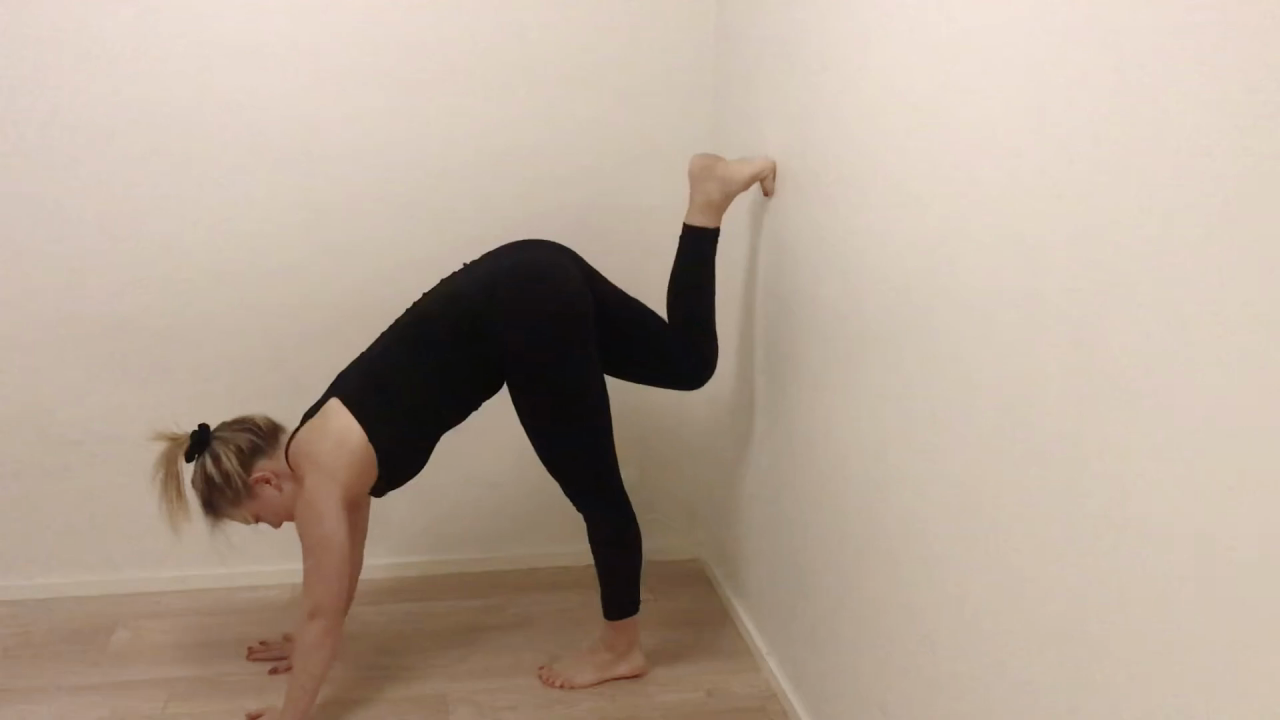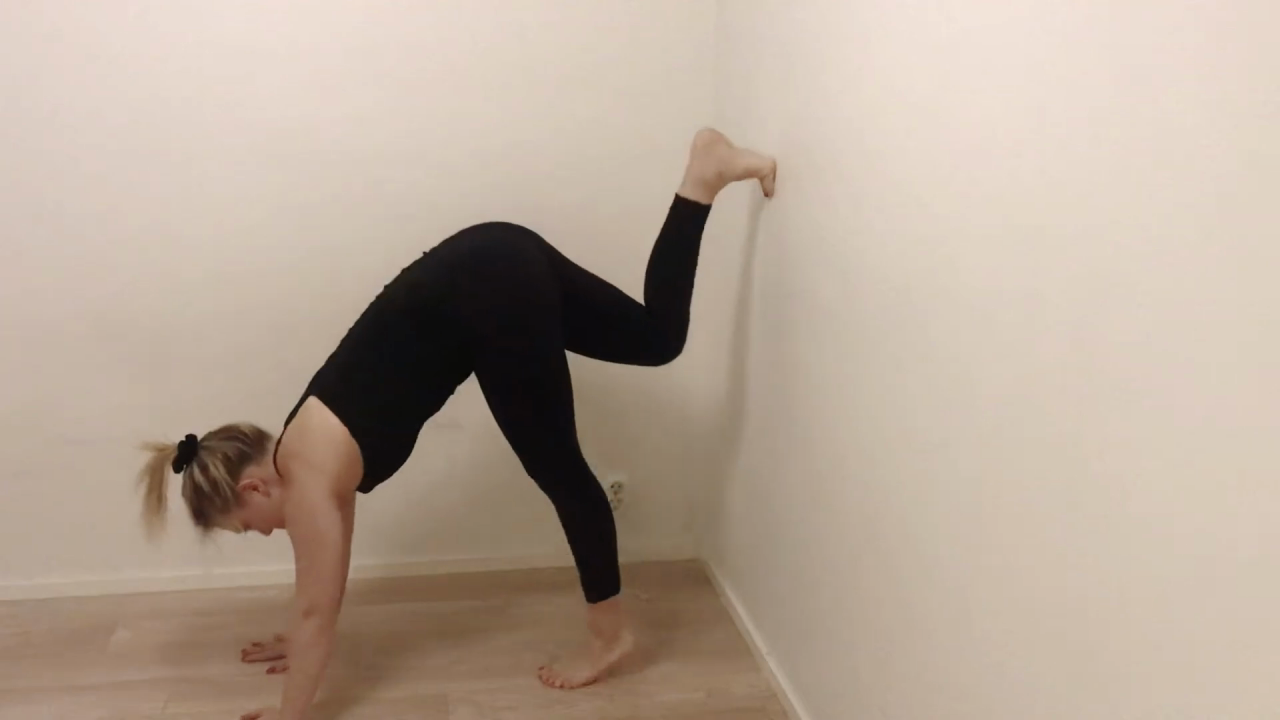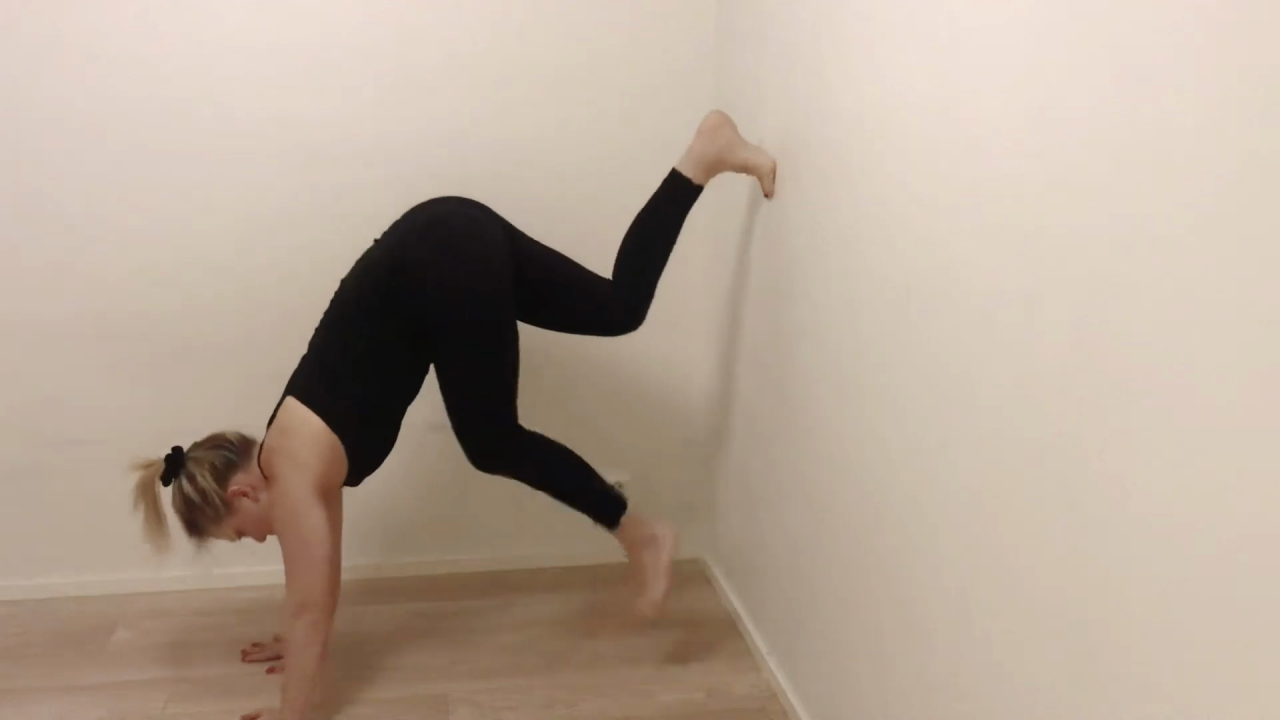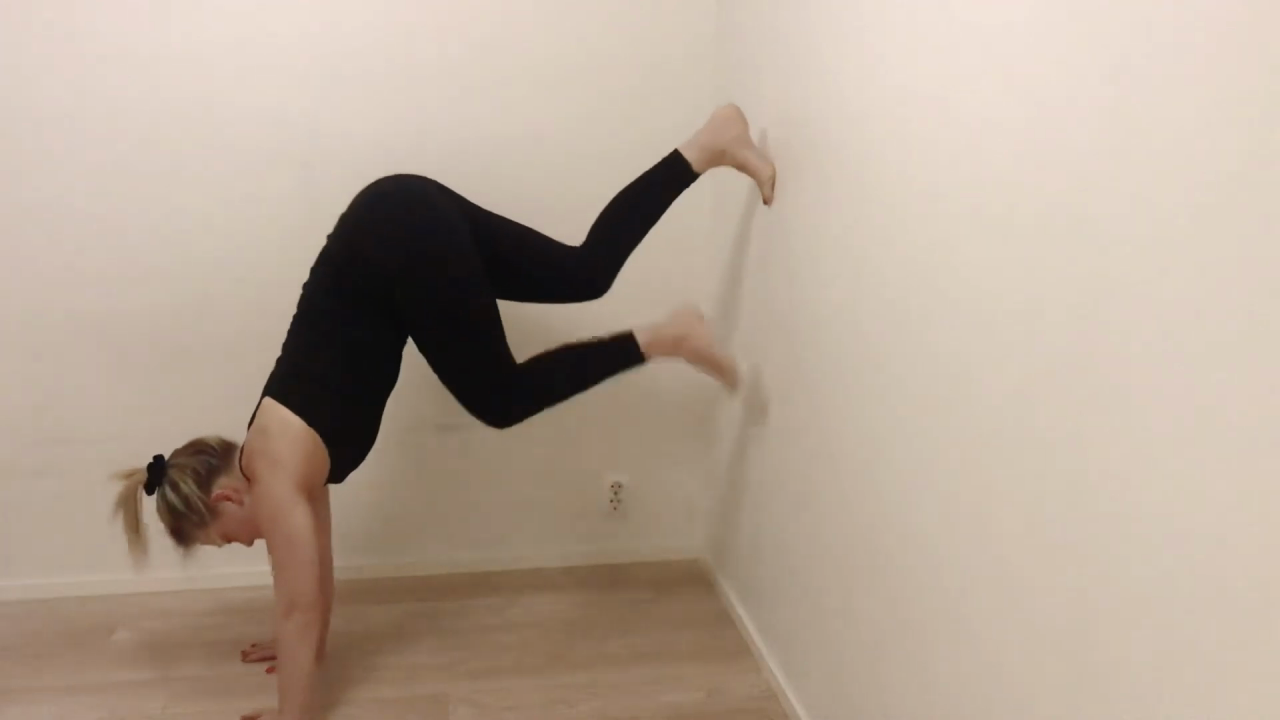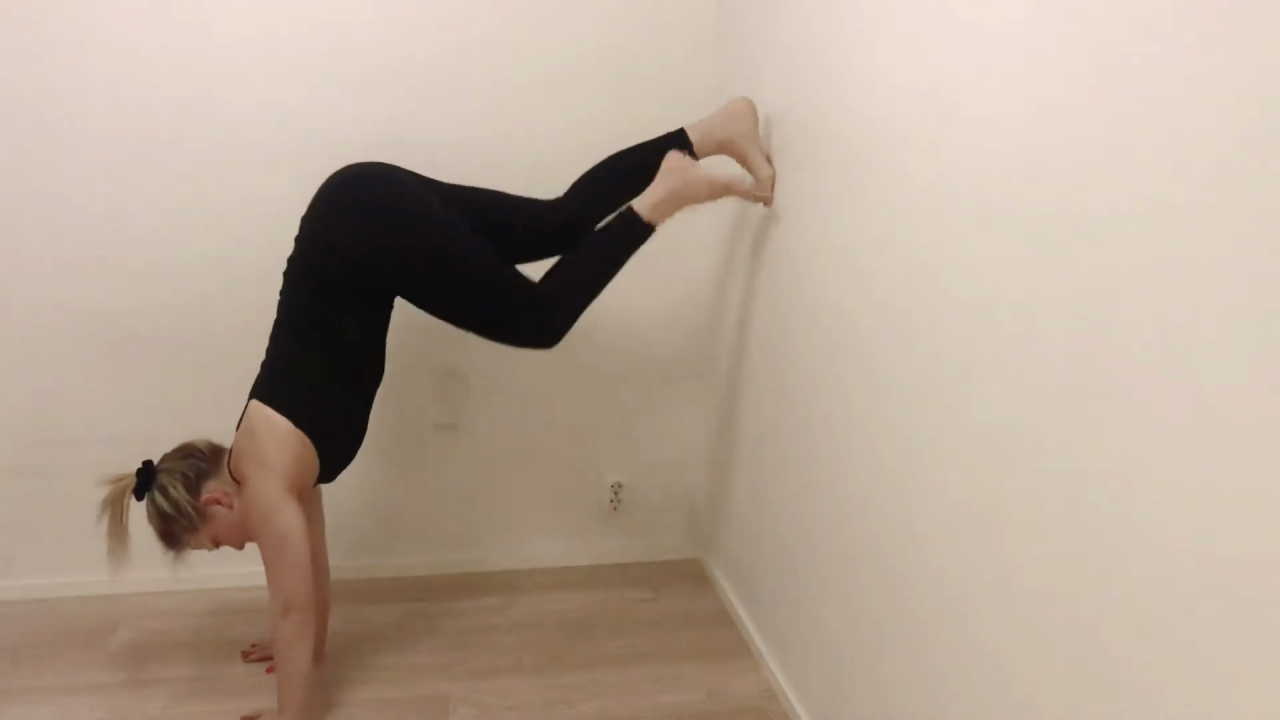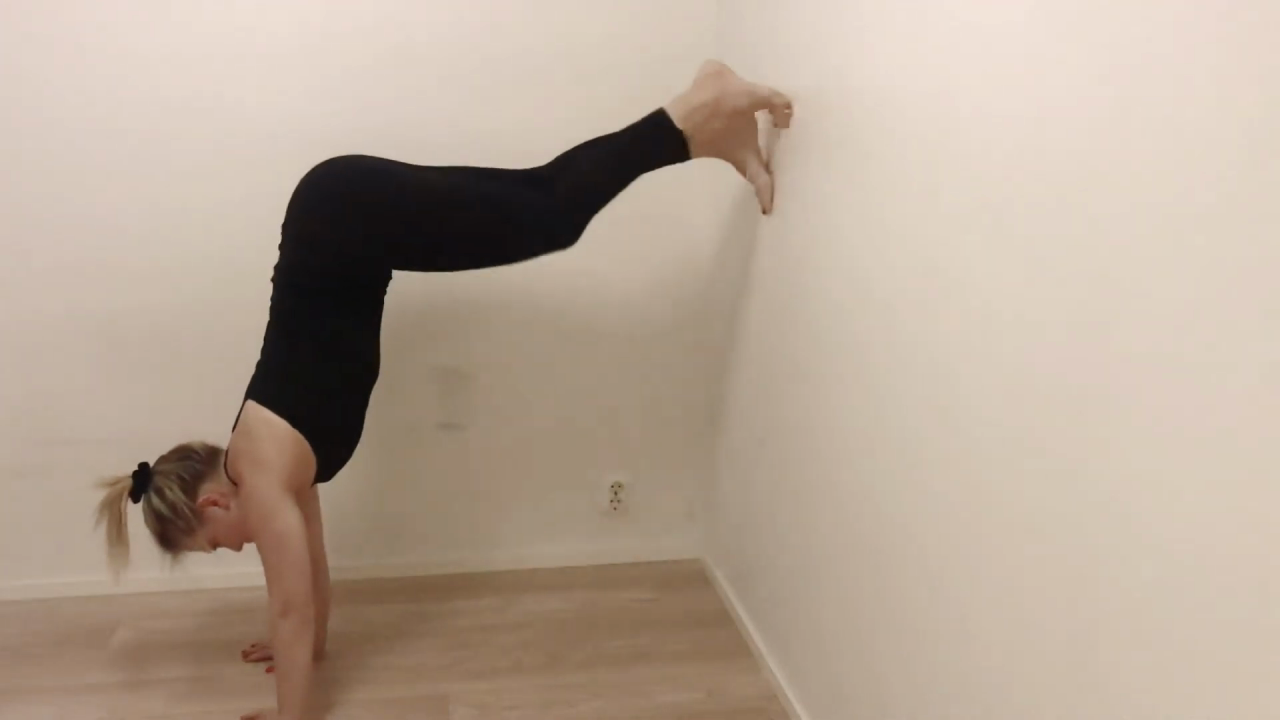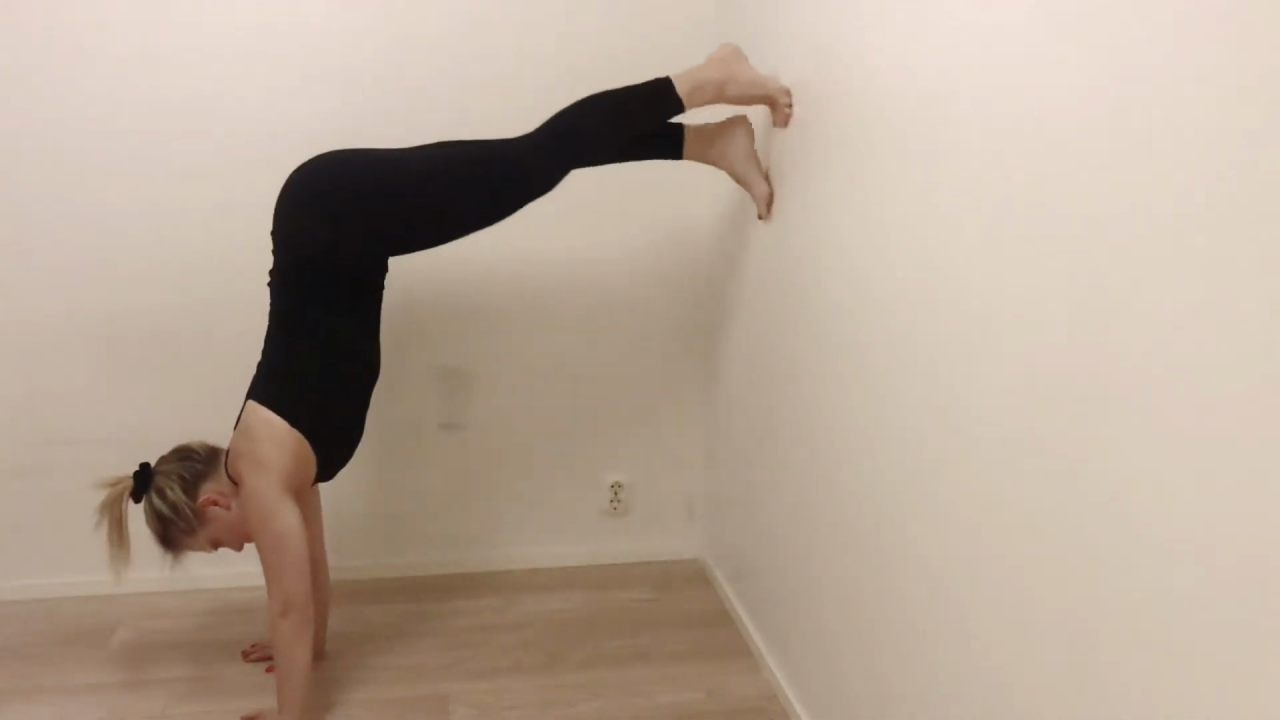
dt=0.2s
person 1, frame 1
left shoulder: (319, 475)
right shoulder: (321, 444)
left elbow: (322, 613)
right elbow: (349, 544)
right wrist: (308, 643)
left hip: (528, 307)
right hip: (531, 282)
left knee: (595, 488)
right knee: (689, 364)
left ankle: (620, 646)
right ankle: (707, 194)
person 1, frame 2
left shoulder: (307, 475)
right shoulder: (309, 450)
left elbow: (315, 612)
right wrist: (305, 639)
left hip: (491, 289)
right hip: (495, 267)
left knee: (558, 468)
right knee: (658, 340)
left ankle: (607, 631)
right ankle: (702, 173)
person 1, frame 3
left shoulder: (290, 473)
right shoulder: (301, 452)
left elbow: (307, 608)
right elbow: (319, 582)
right wrist: (301, 640)
left hip: (445, 257)
right hip: (451, 241)
left knee: (492, 443)
right knee: (618, 308)
left ankle: (637, 532)
right ankle: (704, 154)
person 1, frame 4
left shoulder: (273, 476)
right shoulder: (287, 453)
left elbow: (297, 609)
right elbow: (317, 561)
right wrist: (305, 643)
left hip: (401, 231)
right hip: (406, 222)
left knee: (501, 398)
right knee: (582, 273)
left ankle: (663, 338)
right ankle: (710, 144)
person 1, frame 5
left shoulder: (264, 479)
right shoulder: (275, 457)
left elbow: (293, 609)
right elbow: (312, 556)
right wrist: (312, 641)
left hip: (372, 219)
right hip: (371, 211)
left knee: (536, 317)
right knee: (560, 223)
left ankle: (670, 191)
right ankle: (711, 134)
person 1, frame 6
left shoulder: (261, 480)
right shoulder: (271, 461)
left elbow: (289, 609)
right elbow: (310, 559)
right wrist: (310, 641)
left hip: (351, 214)
right hip: (348, 213)
left knee: (551, 216)
right knee: (545, 191)
left ankle: (699, 109)
right ankle: (710, 126)
person 1, frame 7
left shoulder: (261, 481)
right shoulder: (272, 462)
left elbow: (290, 608)
right elbow: (310, 556)
right wrist: (311, 641)
left hip: (341, 210)
right hip: (335, 211)
left knee: (536, 159)
right knee: (535, 163)
left ankle: (705, 82)
